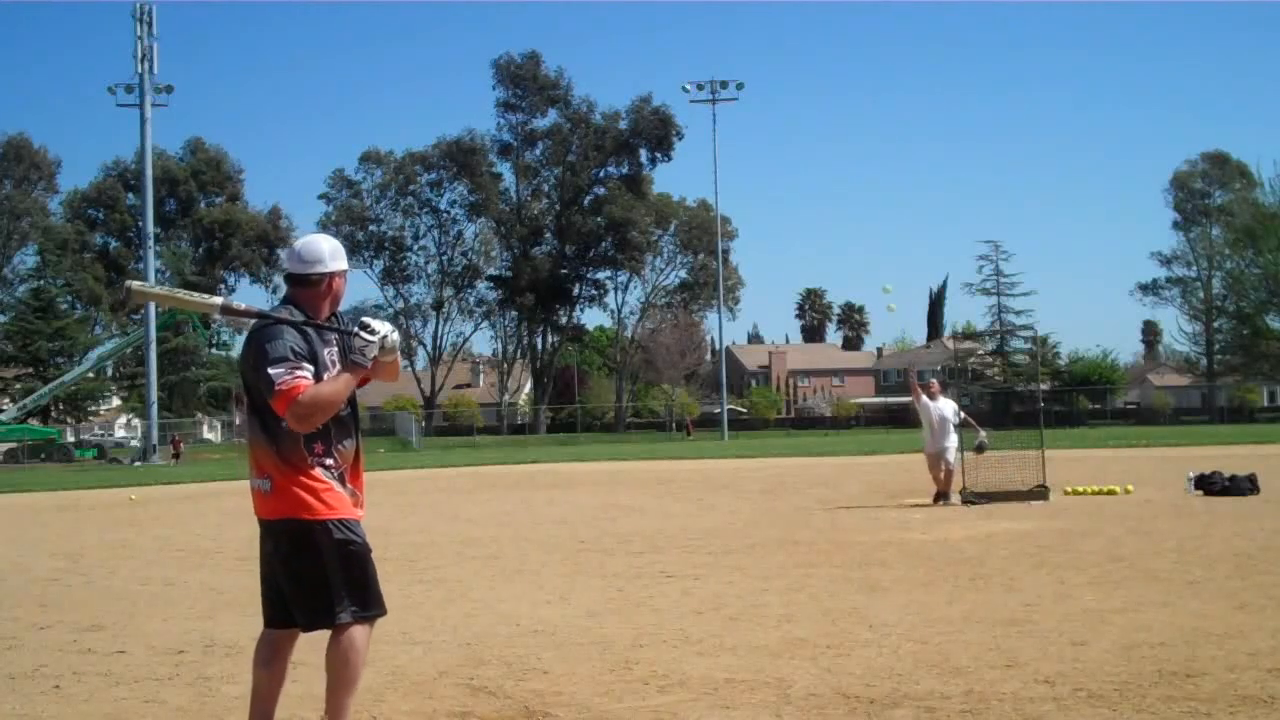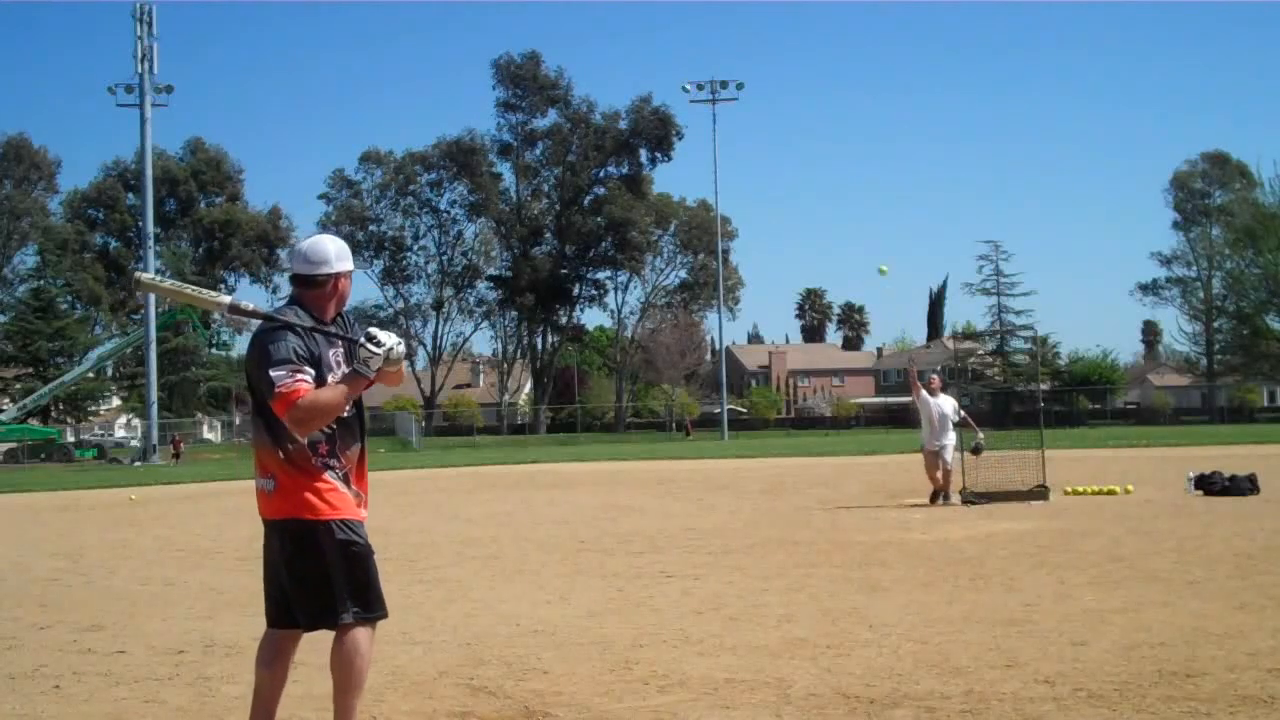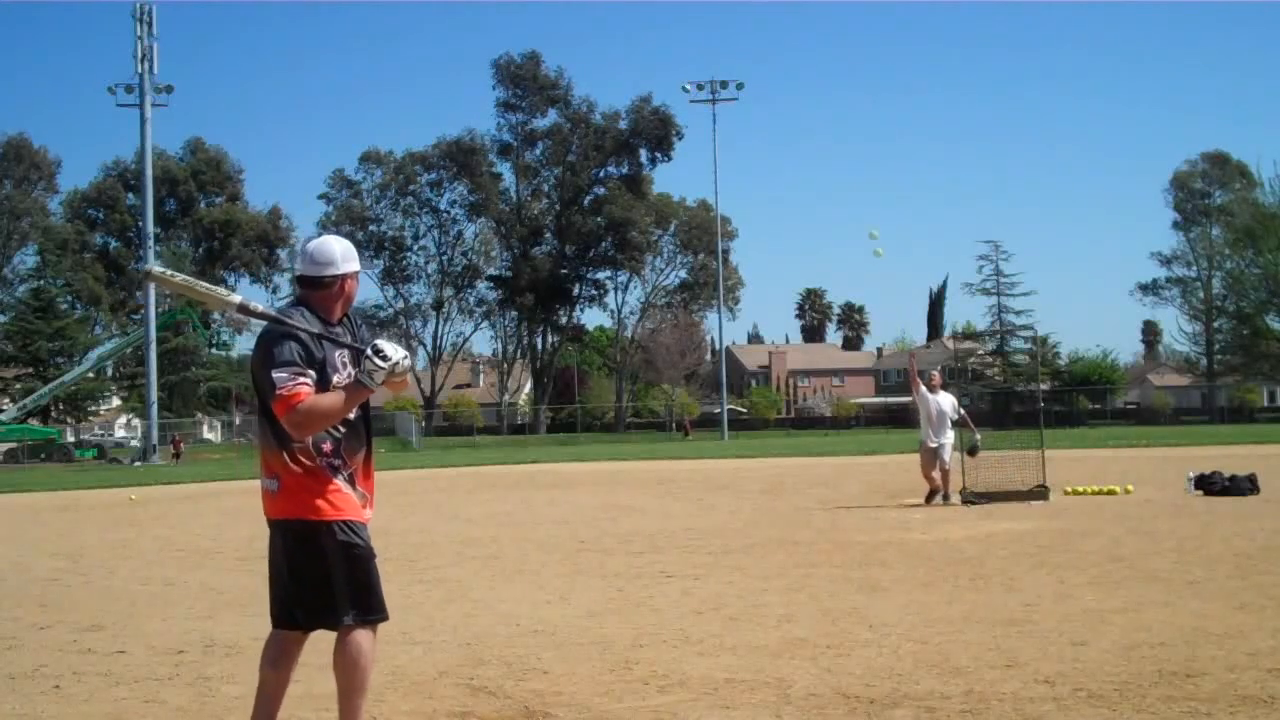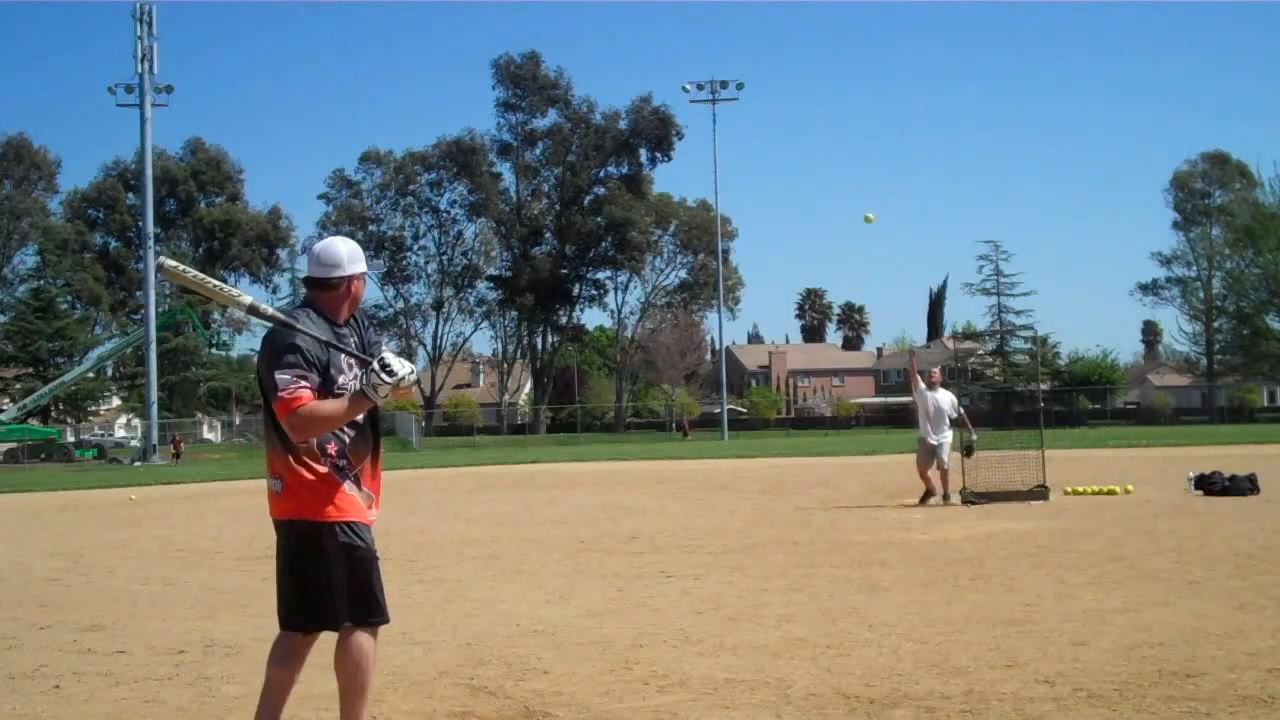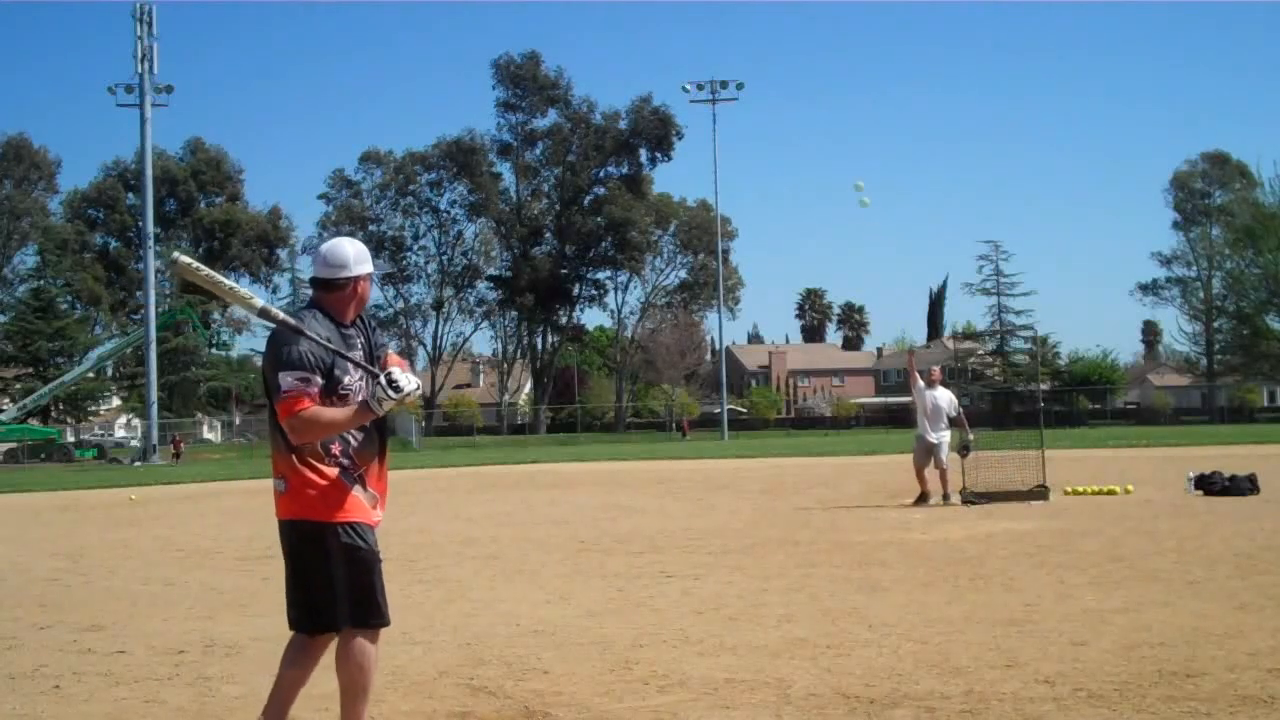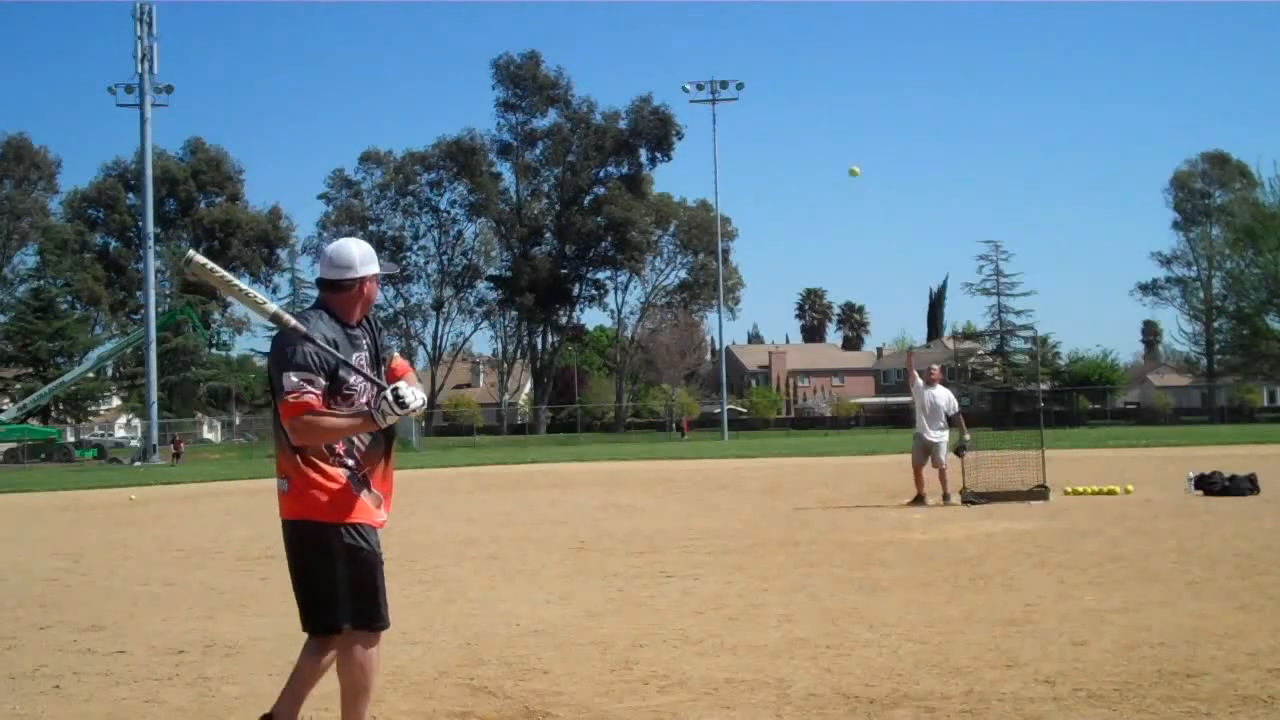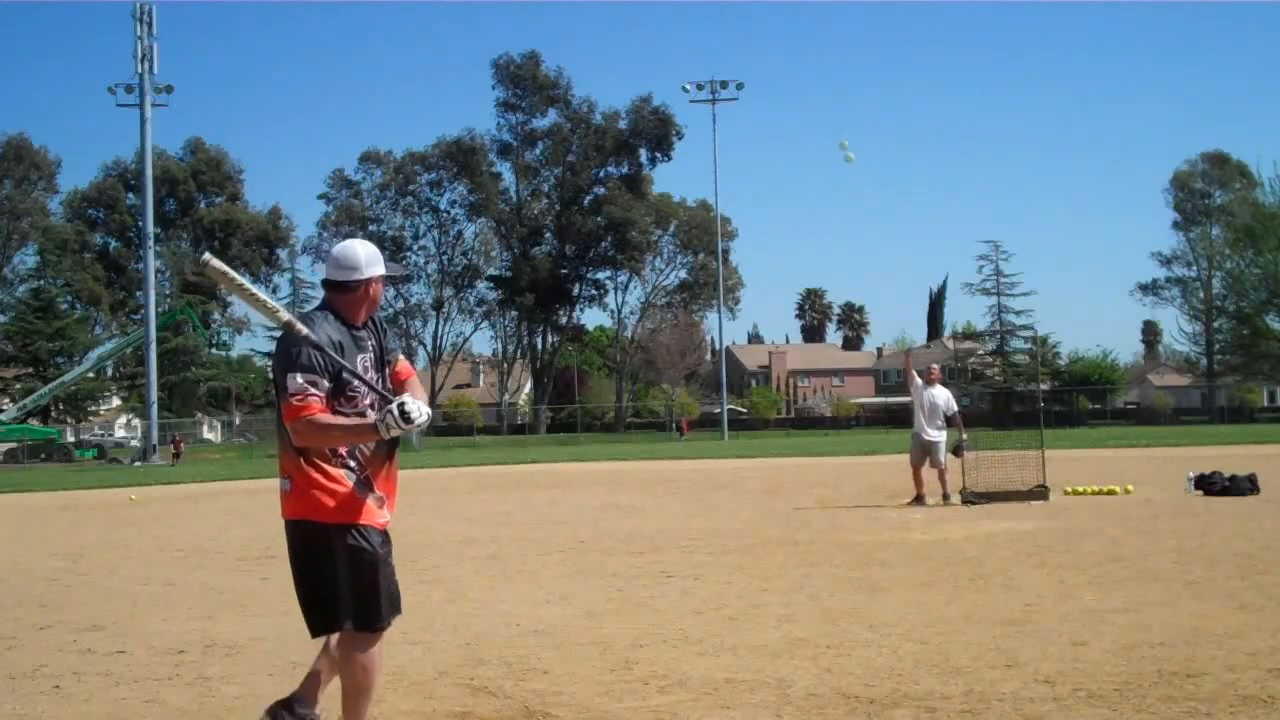
dt=0.2s
person 1, frame 1
left shoulder: (336, 326)
right shoulder: (277, 334)
left elbow: (388, 374)
right elbow: (303, 413)
left wrist: (386, 347)
right wrist: (358, 361)
left hip: (290, 501)
right hip: (306, 497)
left knee: (285, 621)
right knee: (356, 613)
person 1, frame 2
left shoulder: (341, 326)
right shoulder: (281, 335)
left elbow: (393, 380)
right elbow: (302, 416)
left wrist: (391, 357)
right wrist: (361, 373)
left hip: (296, 501)
right hip: (310, 499)
left knee: (287, 622)
right knee: (358, 615)
person 1, frame 3
left shoulder: (347, 327)
right shoulder: (286, 336)
left elbow: (398, 385)
right elbow: (299, 419)
left wrist: (396, 366)
right wrist: (365, 382)
left hip: (317, 499)
right hip: (314, 499)
left knee: (293, 623)
right knee: (360, 617)
person 1, frame 4
left shoulder: (356, 327)
right shoulder: (293, 337)
left elbow: (400, 380)
right elbow: (299, 423)
left wrist: (400, 373)
right wrist: (368, 394)
left hip: (338, 498)
right hip: (319, 502)
left knee: (304, 623)
right knee: (361, 620)
person 1, frame 5
left shoulder: (362, 328)
right shoulder: (298, 338)
left elbow: (400, 375)
right elbow: (300, 425)
left wrist: (405, 384)
right wrist: (372, 405)
left hip: (349, 499)
right hip: (323, 502)
left knee: (320, 624)
right knee: (362, 622)
person 1, frame 6
left shoulder: (369, 329)
right shoulder: (304, 338)
left elbow: (405, 378)
right elbow: (300, 427)
left wrist: (410, 394)
right wrist: (375, 417)
left hip: (357, 500)
right hip: (325, 503)
left knee: (337, 623)
right knee: (364, 624)
person 1, frame 7
left shoulder: (375, 329)
right shoulder: (311, 338)
left elbow: (408, 380)
right elbow: (303, 427)
left wrist: (413, 405)
right wrist: (380, 425)
left hip: (364, 499)
right hip: (328, 503)
left knee: (372, 612)
right knee: (366, 623)
